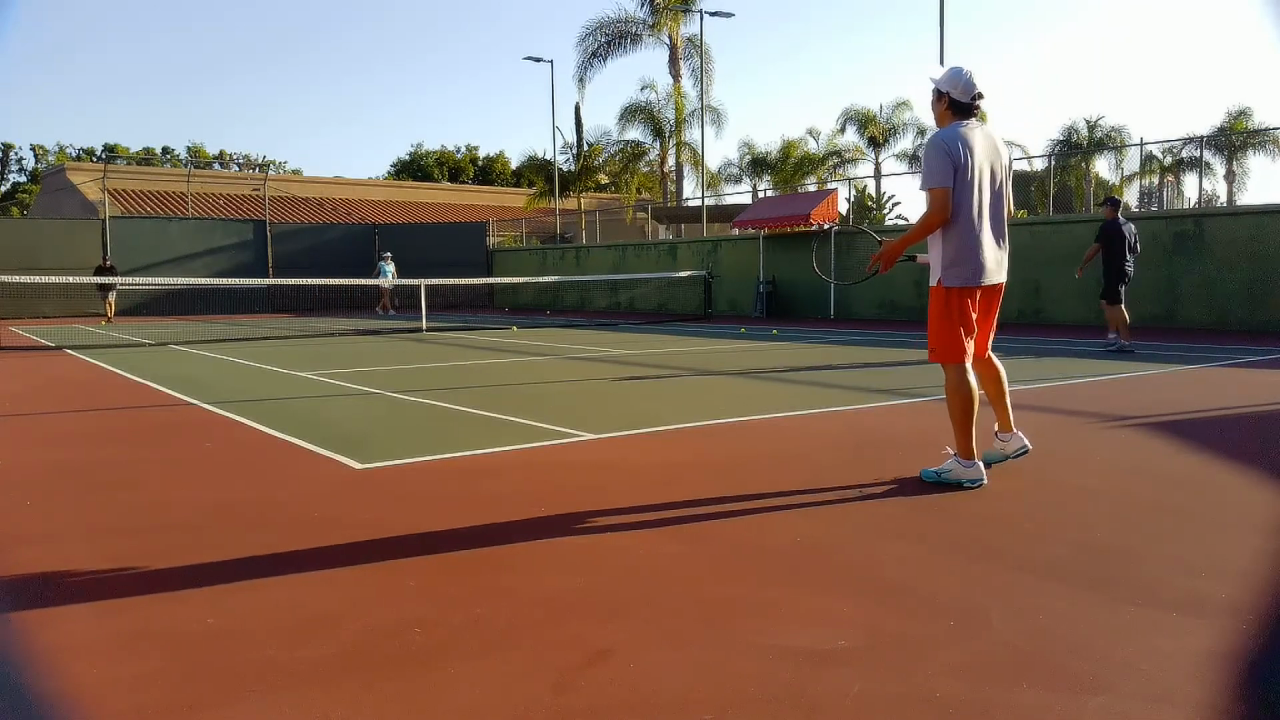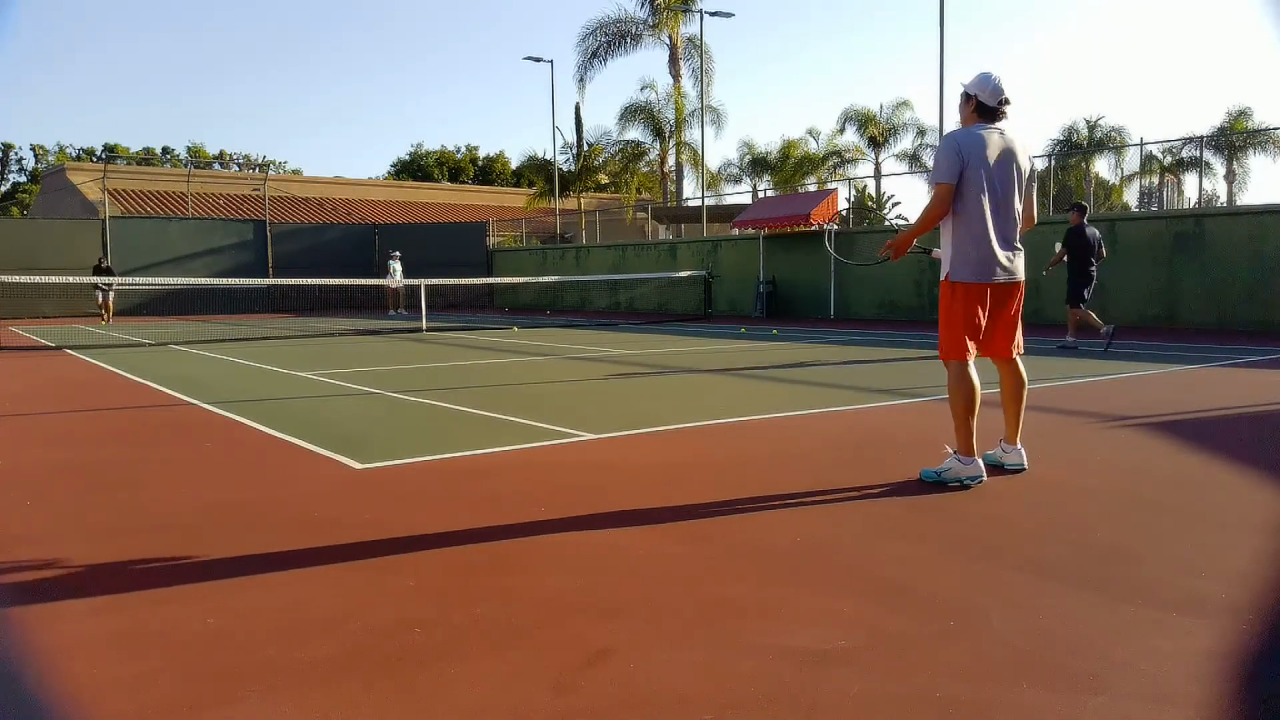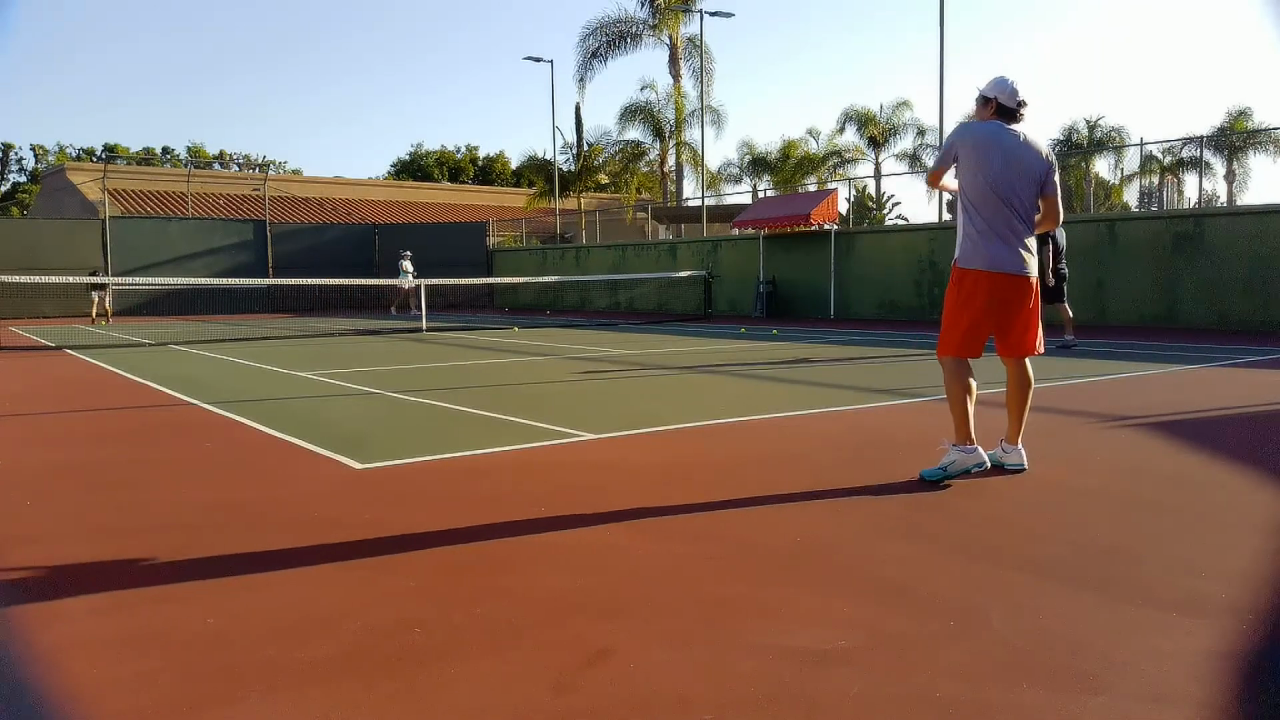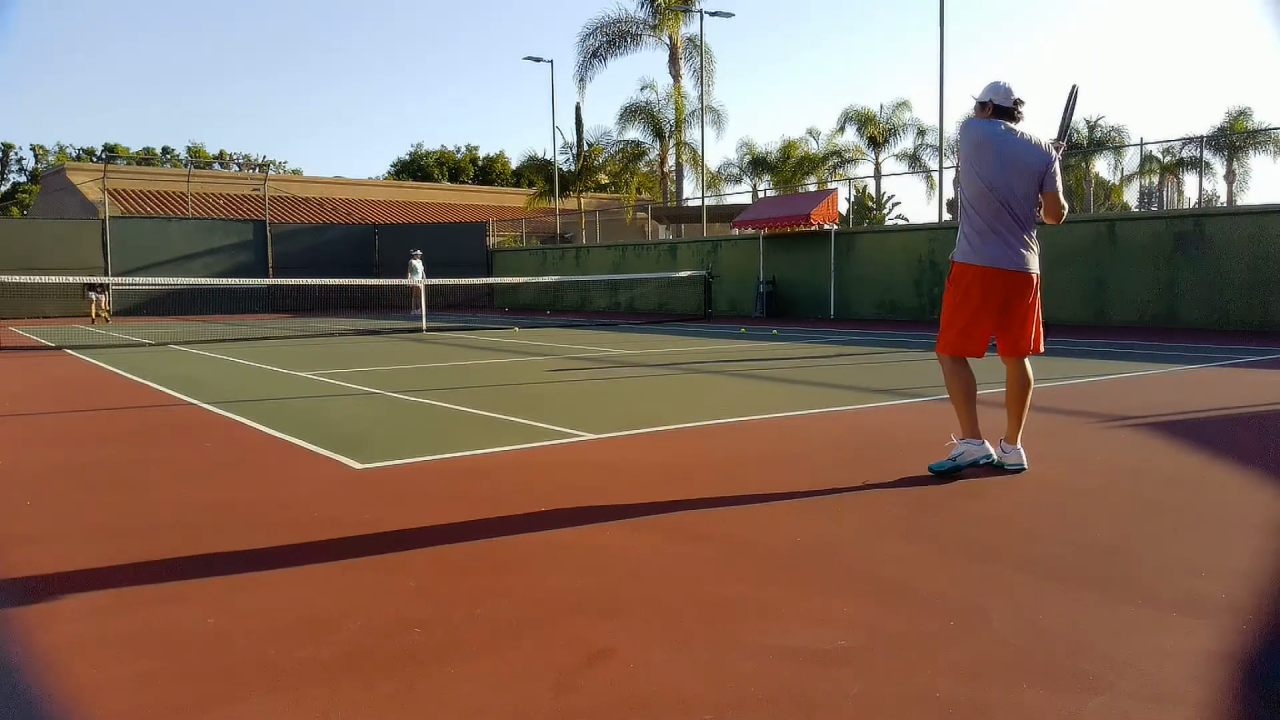
dt=0.3s
person 1, frame 1
left shoulder: (942, 142)
right shoulder: (996, 144)
left elbow: (939, 211)
right elbow: (1006, 208)
left wrist: (897, 246)
left hip: (957, 271)
right hip: (993, 267)
left knee: (956, 362)
right knee: (981, 354)
left ankle: (966, 462)
right ankle: (1009, 436)
person 1, frame 2
left shoulder: (957, 141)
right shoulder: (1020, 150)
left elbow: (940, 206)
right elbow: (1029, 218)
left wrist: (907, 238)
left hip: (966, 270)
right hip: (1010, 269)
left knee: (958, 360)
right knee: (1007, 358)
left ankle: (966, 460)
right ankle: (1012, 447)
person 1, frame 3
left shoulder: (968, 134)
right shoulder: (1041, 153)
left elbow: (934, 177)
right elbow: (1052, 219)
left wrist: (954, 185)
left hip: (976, 266)
right hip: (1022, 268)
left knee: (953, 355)
right knee: (1016, 357)
left ankle: (965, 447)
right ankle: (1012, 447)
person 1, frame 4
left shoulder: (972, 131)
right shoulder: (1043, 150)
right elbow: (1056, 213)
left hip: (976, 263)
right hip: (1023, 266)
left knee: (951, 352)
right knee: (1015, 356)
left ankle: (972, 441)
right ankle: (1011, 447)
